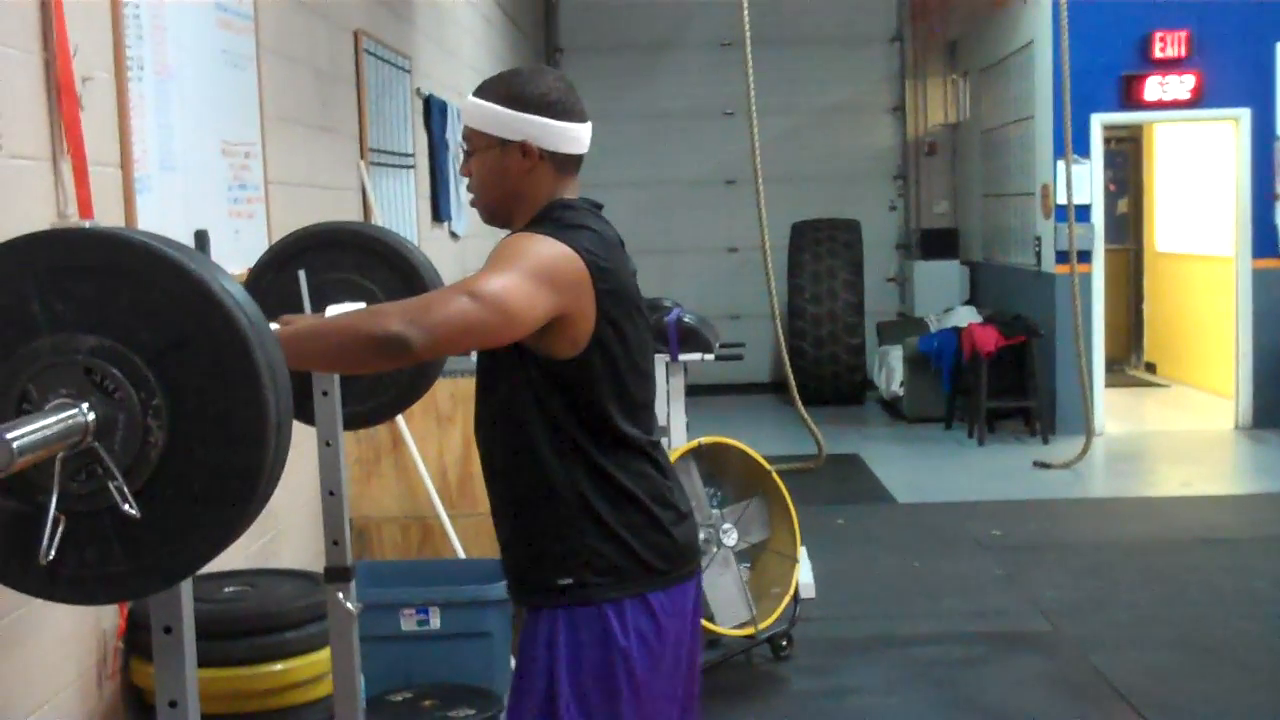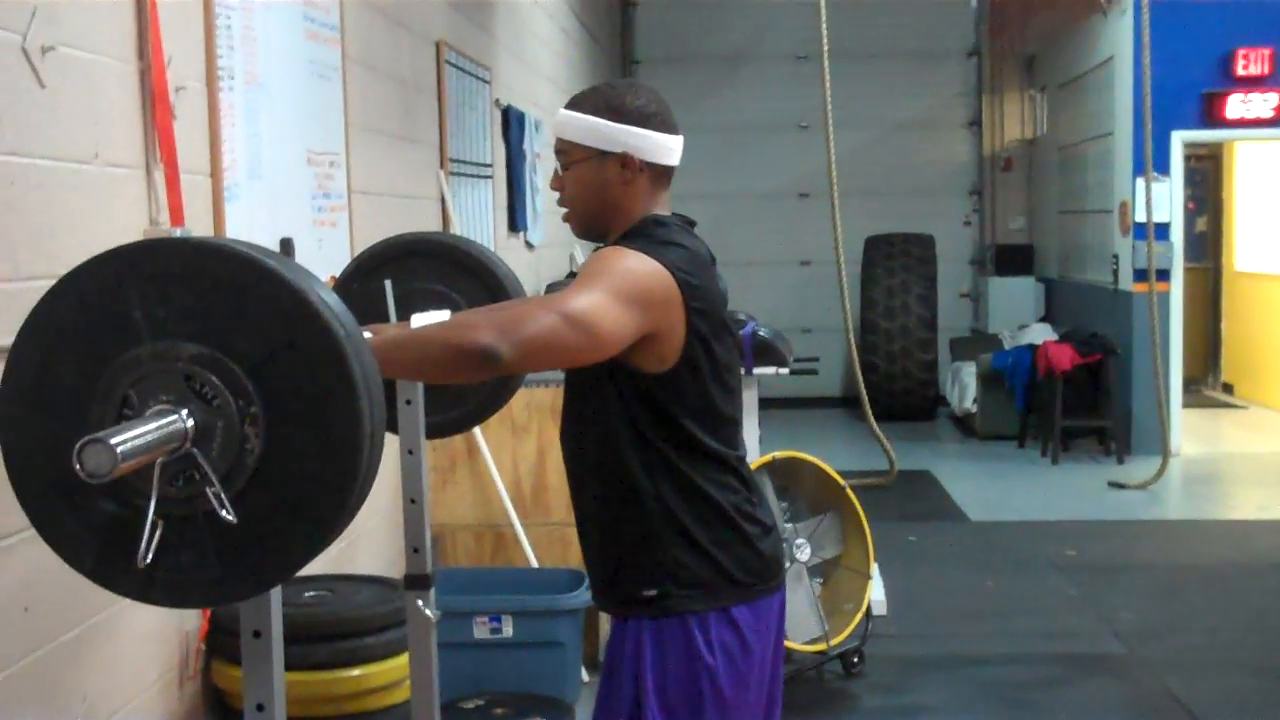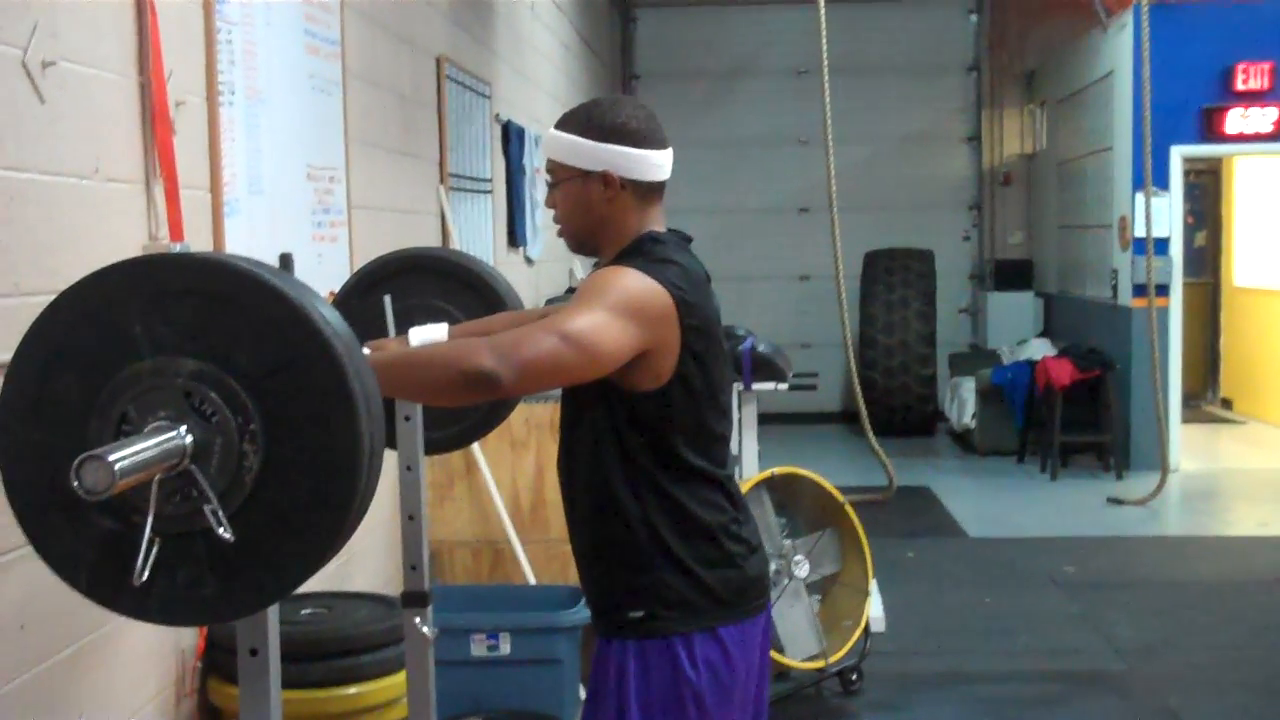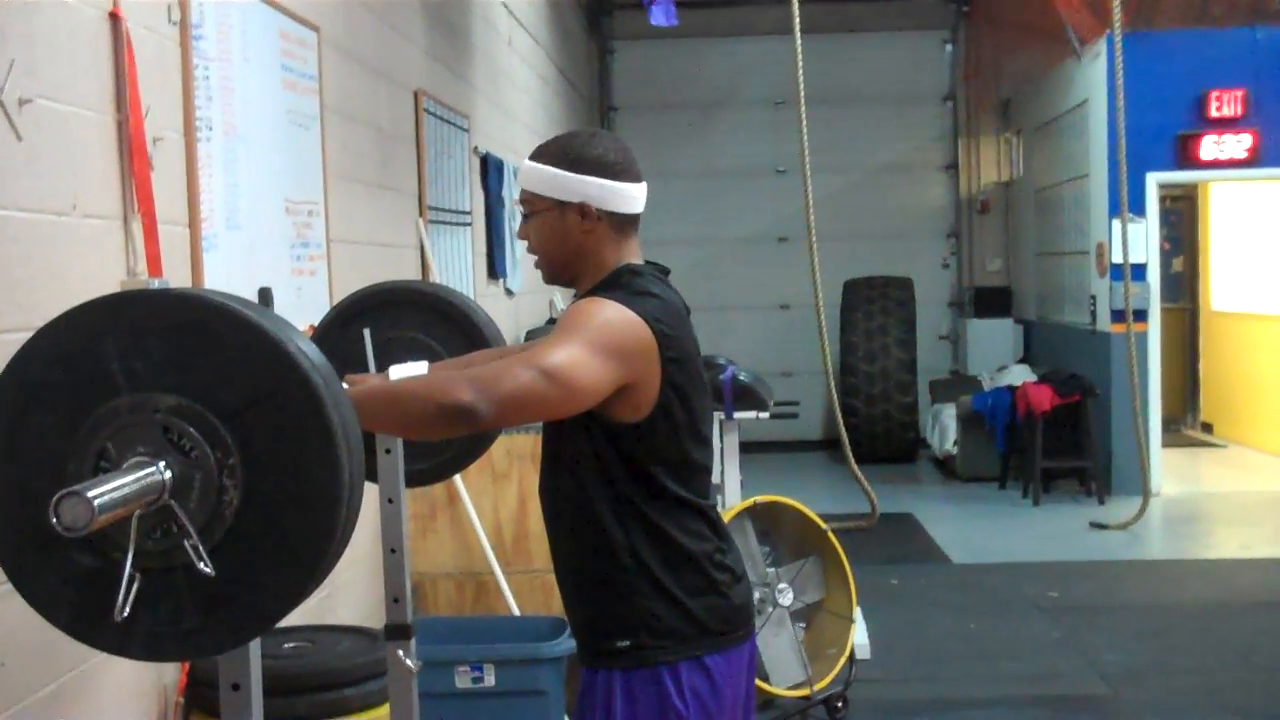
dt=1s
person 1, frame 1
left shoulder: (549, 258)
right shoulder: (579, 243)
left elbow: (404, 335)
right elbow: (439, 315)
right wrist: (316, 326)
left hip: (604, 580)
right hip: (636, 560)
person 1, frame 2
left shoulder: (641, 274)
right shoulder: (667, 258)
left elbow: (495, 347)
right elbow: (540, 316)
right wrist: (398, 337)
left hip: (692, 594)
right hip: (720, 573)
person 1, frame 3
left shoulder: (638, 291)
right shoulder: (662, 272)
left elbow: (491, 368)
right elbow: (545, 324)
right wrist: (411, 348)
left hip: (677, 613)
right hip: (709, 591)
person 1, frame 4
left shoulder: (617, 323)
right shoulder: (636, 304)
left elbow: (470, 401)
right elbow: (519, 361)
right wrist: (384, 384)
left hip: (663, 644)
right hip: (691, 621)
